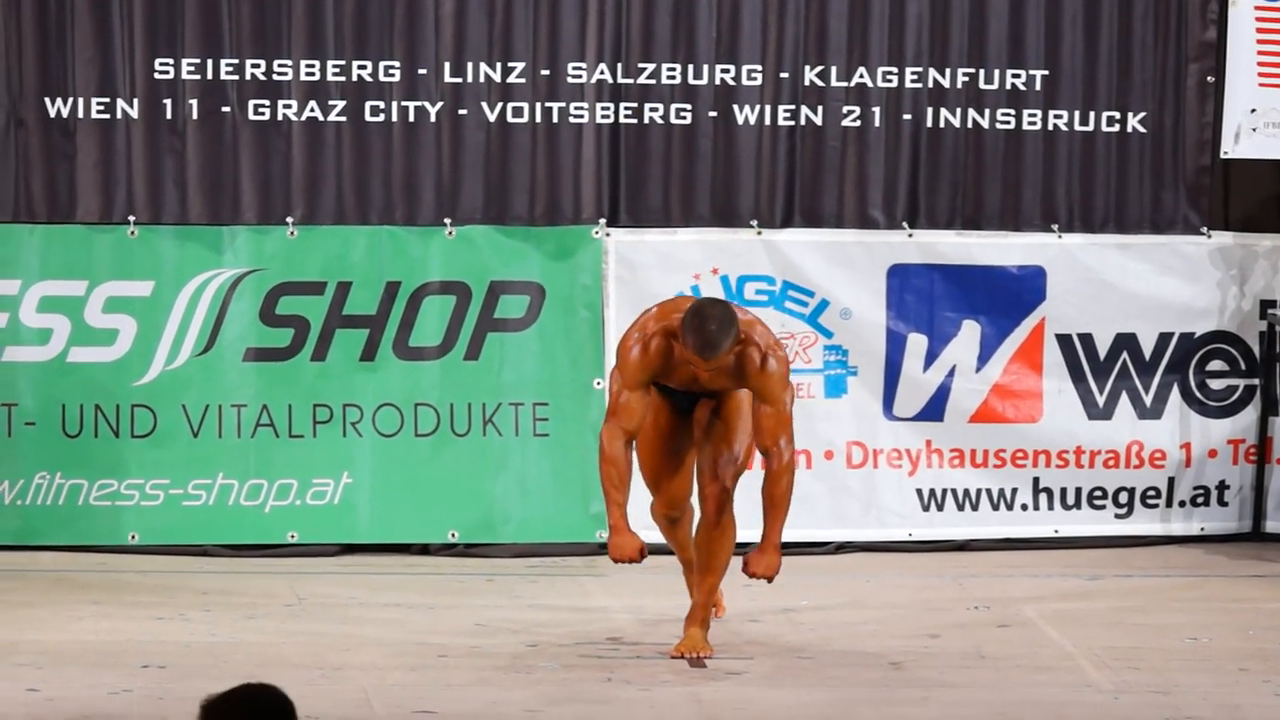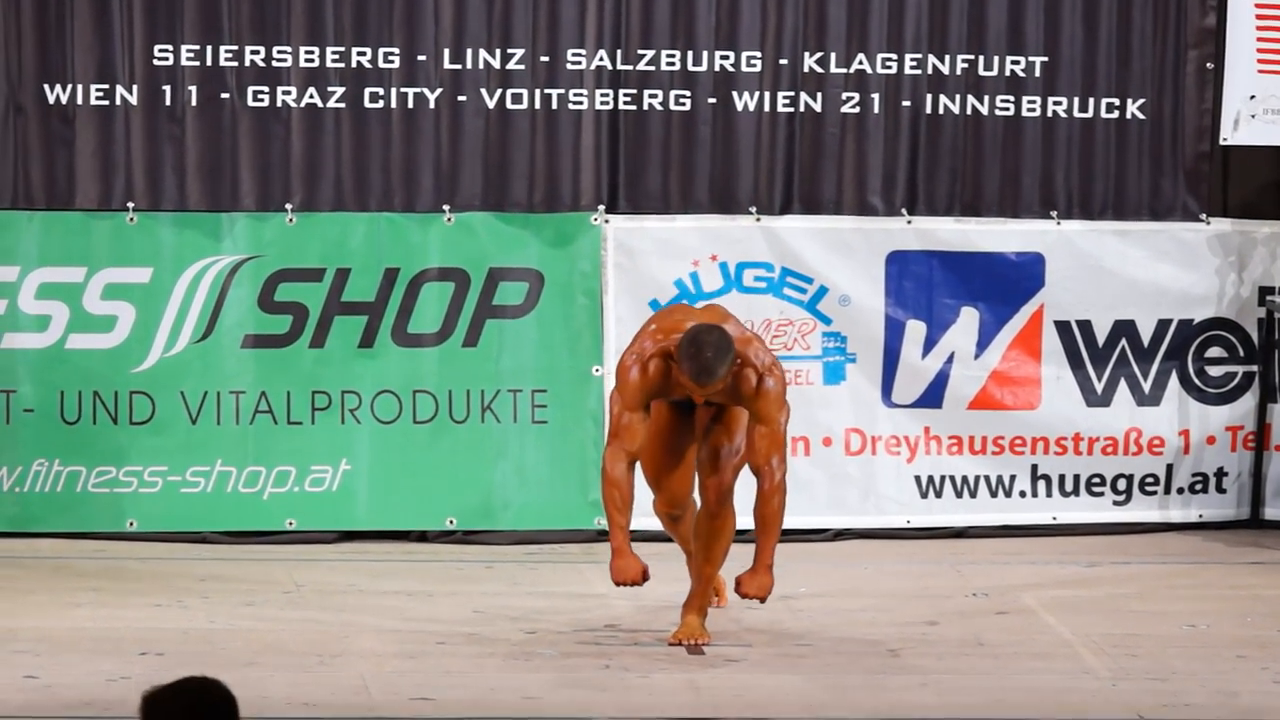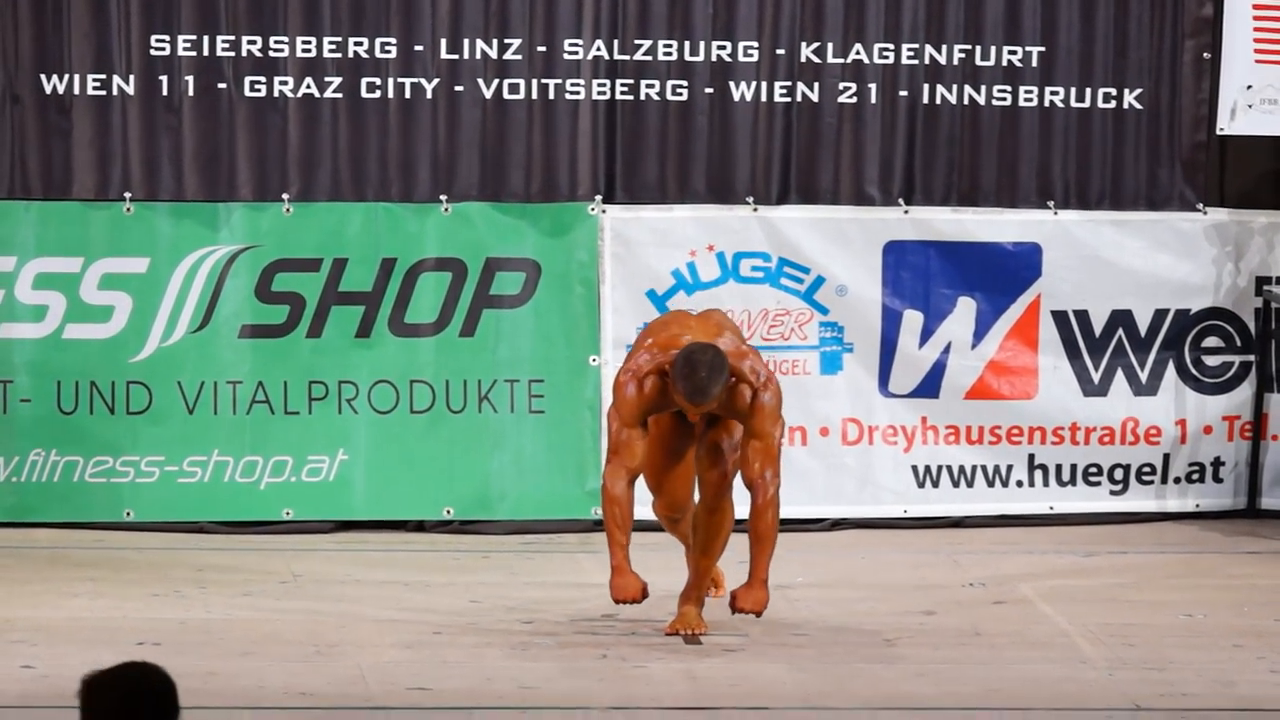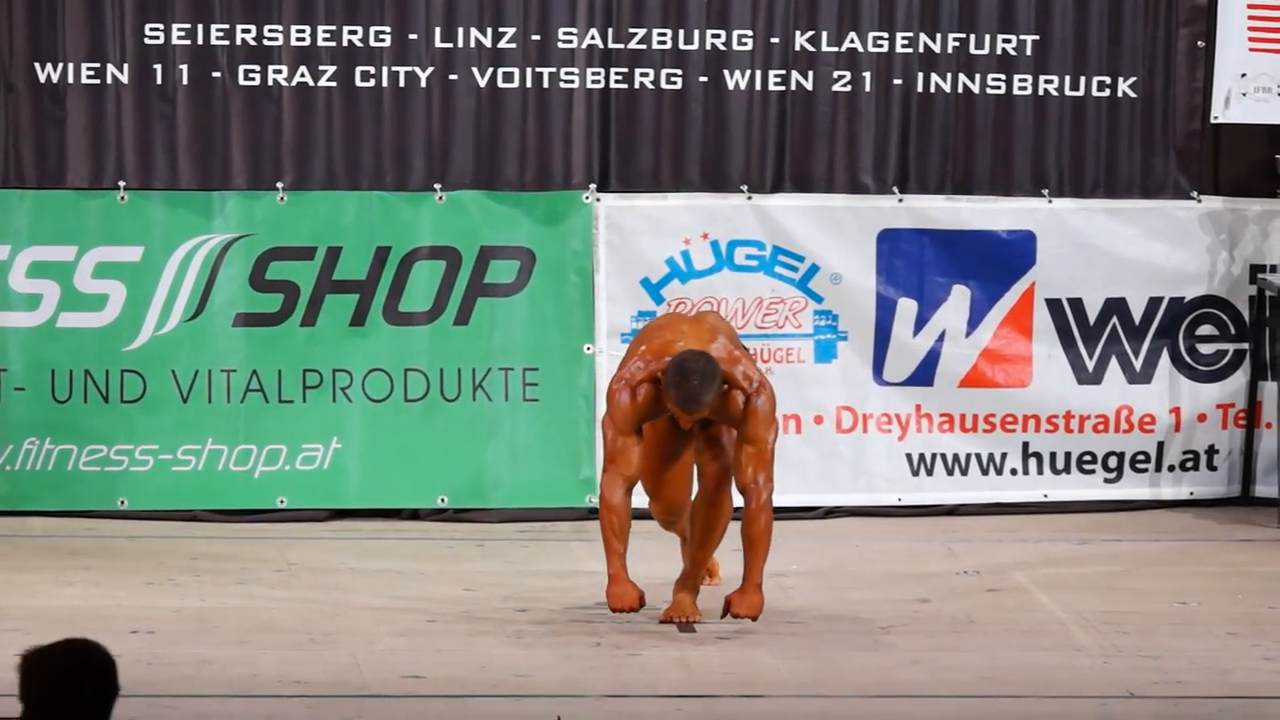
dt=0.1s
person 1, frame 1
left shoulder: (764, 355)
right shoulder: (645, 343)
left elbow: (779, 450)
right elbow: (616, 431)
left wrist: (770, 545)
right wrist: (618, 525)
left hip: (729, 391)
right hip: (662, 388)
left knee: (717, 496)
right knee: (670, 501)
left ankle: (698, 623)
right ankle: (693, 568)
person 1, frame 2
left shoulder: (761, 374)
right shoulder: (642, 364)
left elbow: (771, 472)
right elbow: (619, 455)
left wrist: (763, 566)
right wrist: (620, 550)
left hip: (730, 396)
right hip: (664, 393)
left knee: (717, 488)
right knee: (671, 500)
left ankle: (695, 610)
right ankle: (695, 557)
person 1, frame 3
left shoulder: (757, 387)
right shoulder: (638, 379)
left elbow: (764, 485)
right elbow: (619, 472)
left wrist: (757, 582)
right wrist: (621, 567)
left hip: (729, 395)
right hip: (660, 390)
left knee: (717, 485)
right knee: (670, 502)
left ankle: (692, 598)
right ankle: (693, 547)
person 1, frame 4
left shoulder: (751, 392)
right shoulder: (631, 388)
left elbow: (758, 492)
right elbow: (616, 482)
left wrist: (752, 586)
right wrist: (617, 575)
left hip: (723, 391)
right hip: (657, 387)
left knee: (716, 477)
right knee: (667, 506)
left ankle: (688, 586)
right ankle: (689, 538)
